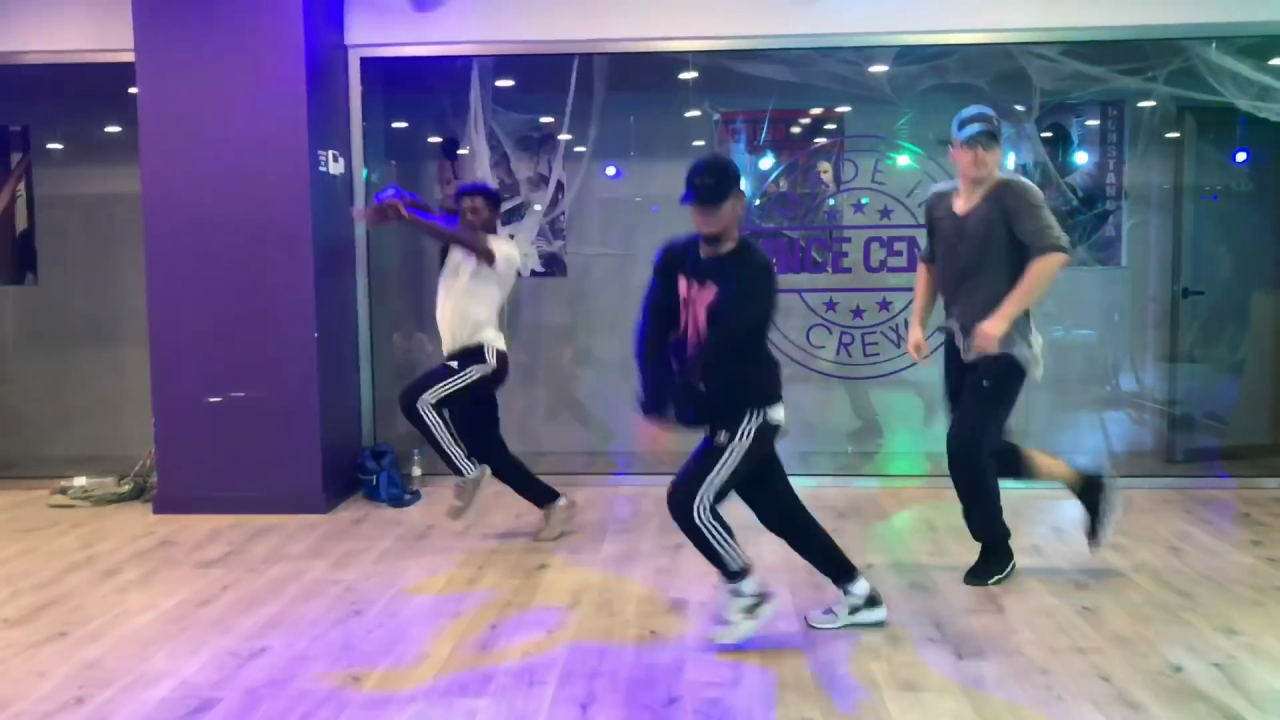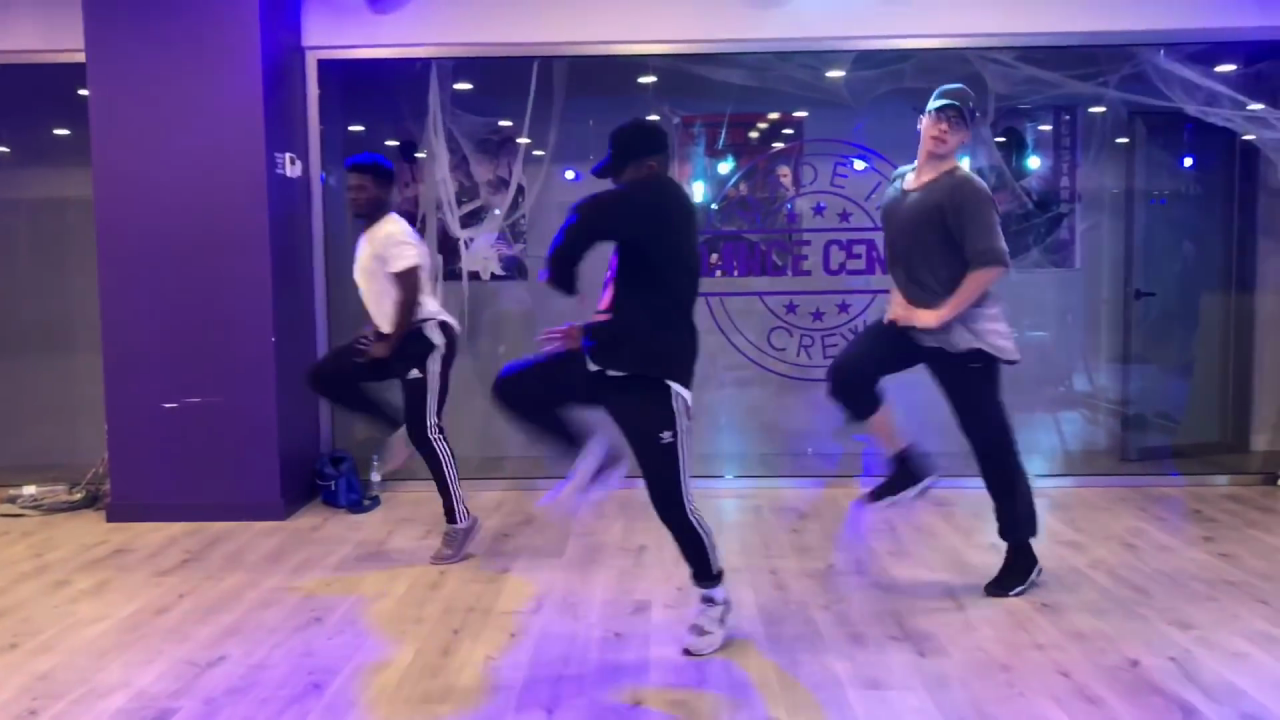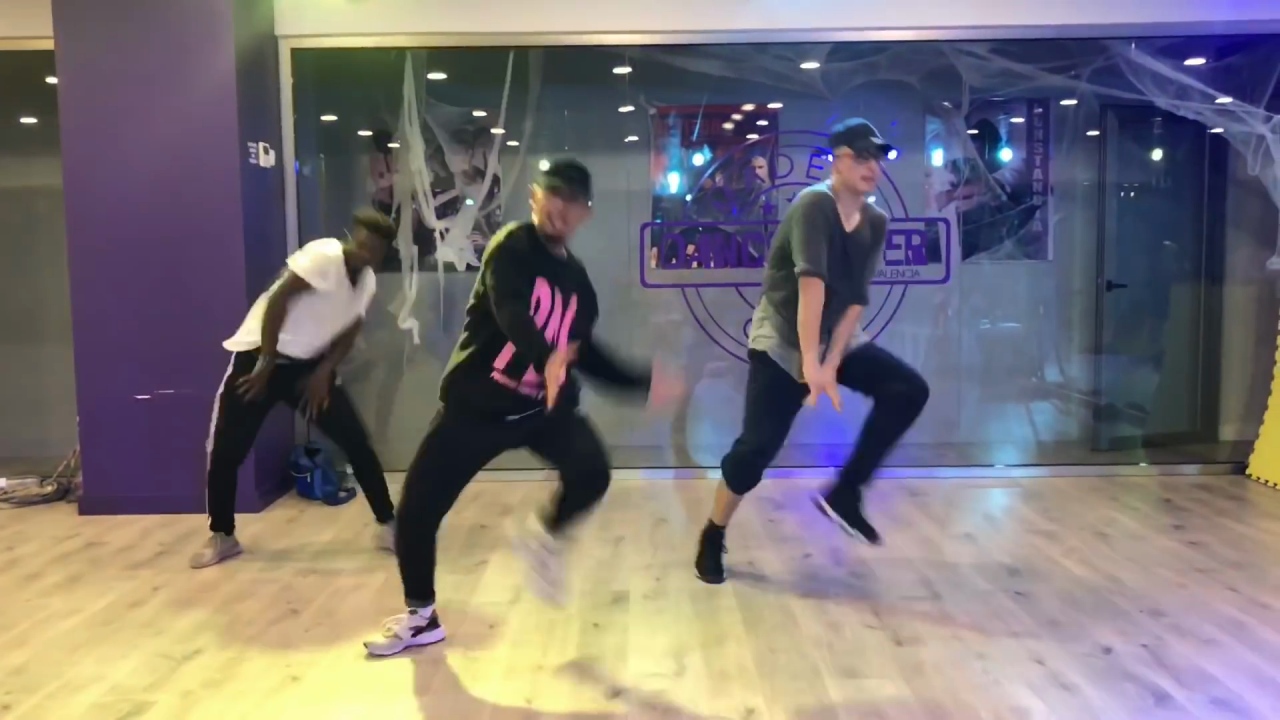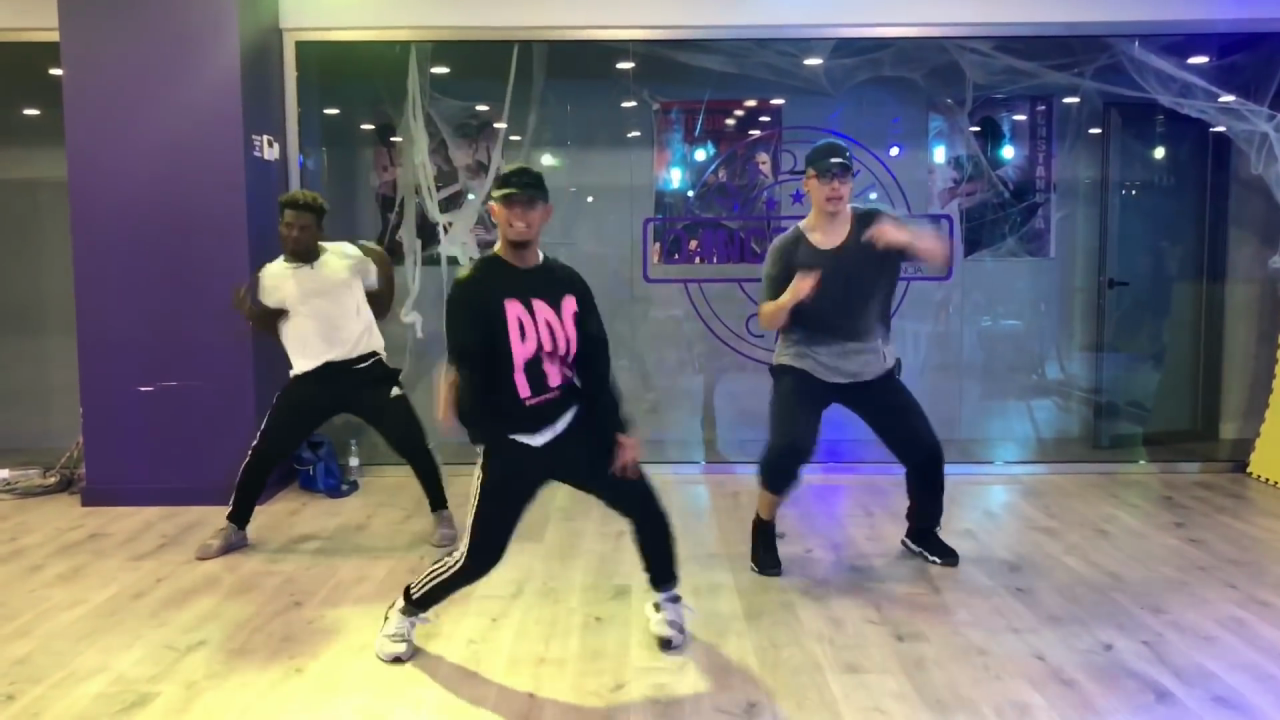
dt=0.5s
person 1, frame 1
left shoulder: (751, 270)
right shoulder: (675, 256)
left elbow: (735, 345)
right elbow: (653, 332)
left wrist: (673, 404)
right wrist: (655, 400)
left hip: (744, 408)
right hip: (711, 405)
left knee: (687, 500)
right knee: (779, 510)
left ankle: (747, 590)
right ankle: (860, 596)
person 1, frame 2
left shoulder: (656, 203)
right shoulder: (663, 210)
left elbow: (590, 215)
left wrist: (561, 274)
right wrist: (587, 329)
left hip: (651, 374)
right hip: (607, 358)
left knee: (671, 502)
right knee: (511, 387)
left ankle: (713, 599)
right ankle: (586, 451)
person 1, frame 3
left shoulder: (575, 279)
right shoulder: (512, 247)
left elbow: (585, 352)
right elbow: (506, 311)
left wrist: (640, 382)
right wrist: (545, 360)
left hip: (542, 408)
right hip: (474, 406)
left knee: (590, 474)
right knee: (416, 513)
left ankle: (546, 539)
right ankle: (420, 617)
person 1, frame 4
left shoulder: (569, 283)
right shoulder: (475, 288)
left elbow: (596, 362)
right elbow: (464, 364)
left wrist: (621, 432)
right wrist: (453, 391)
left hip: (577, 424)
right hip: (512, 443)
left knee: (647, 511)
right knee: (479, 555)
left ankle: (665, 602)
right ankle: (404, 613)
person 2, frame 1
left shoulder: (1013, 193)
right shoulder: (938, 203)
left elbow: (1053, 252)
right elbow: (930, 265)
left wrist: (1004, 314)
right wrist: (916, 321)
left hip: (1000, 345)
right hip: (961, 341)
left knee: (966, 445)
right knee: (982, 450)
left ankle: (996, 548)
right ankle: (1085, 484)
person 2, frame 2
left shoulder: (966, 189)
right shoulder: (900, 182)
left elbow: (991, 263)
left wrist: (941, 313)
right wrist: (899, 299)
left hip: (963, 329)
right hip: (910, 319)
left knee: (990, 440)
right knee: (845, 376)
left ankle: (1021, 553)
right ankle: (907, 464)
person 2, frame 3
left shoulder: (874, 222)
right shoulder: (814, 204)
left elbow: (856, 299)
right elbow: (810, 280)
left wrist: (833, 361)
right wrist: (809, 359)
left hip: (836, 344)
right hip: (782, 343)
left knee: (909, 390)
right knee: (757, 445)
left ankle: (844, 491)
right ankle: (712, 539)
person 2, frame 4
left shoulder: (874, 223)
right shoulder: (788, 247)
left elbow: (938, 256)
right elbow: (768, 320)
left wrist: (903, 238)
right wrist: (789, 299)
left hip: (870, 363)
right hip: (804, 363)
left knee: (924, 450)
right knee: (788, 448)
left ankle: (922, 532)
right ankle: (764, 528)
person 3, frame 1
left shoulder: (504, 249)
right shoulder: (462, 239)
left elbow: (451, 232)
right elbow: (433, 221)
left wrist: (406, 215)
right wrist: (393, 202)
left hip: (482, 356)
right hip: (459, 357)
left knee: (415, 401)
right knee: (489, 451)
left ankle: (468, 473)
right ankle: (554, 503)
person 3, frame 2
left shoulder: (394, 234)
right shoulder: (368, 235)
left elbow: (410, 295)
left wrist: (389, 344)
right wrist: (376, 337)
left hip: (425, 336)
right hip: (389, 338)
left knee: (423, 429)
right knee: (323, 375)
left ankle: (459, 523)
right ankle: (396, 428)
person 3, frame 3
left shoulder: (367, 284)
right shoulder: (322, 257)
left elbow: (346, 335)
right elbow: (277, 301)
left wrist: (325, 375)
right wrist: (264, 362)
left hip: (307, 365)
right hip: (258, 358)
left knee: (356, 442)
right knee: (224, 451)
left ankle: (388, 524)
right ankle: (222, 537)
person 3, frame 4
left shoulder: (349, 257)
right shoulder: (272, 275)
left elbow: (381, 308)
right elbow: (268, 324)
left wrist: (384, 269)
right wrist: (249, 310)
left hip: (367, 369)
right hip: (312, 377)
left knee: (412, 445)
right knee: (264, 451)
left ankle: (440, 515)
right ankle: (233, 528)
